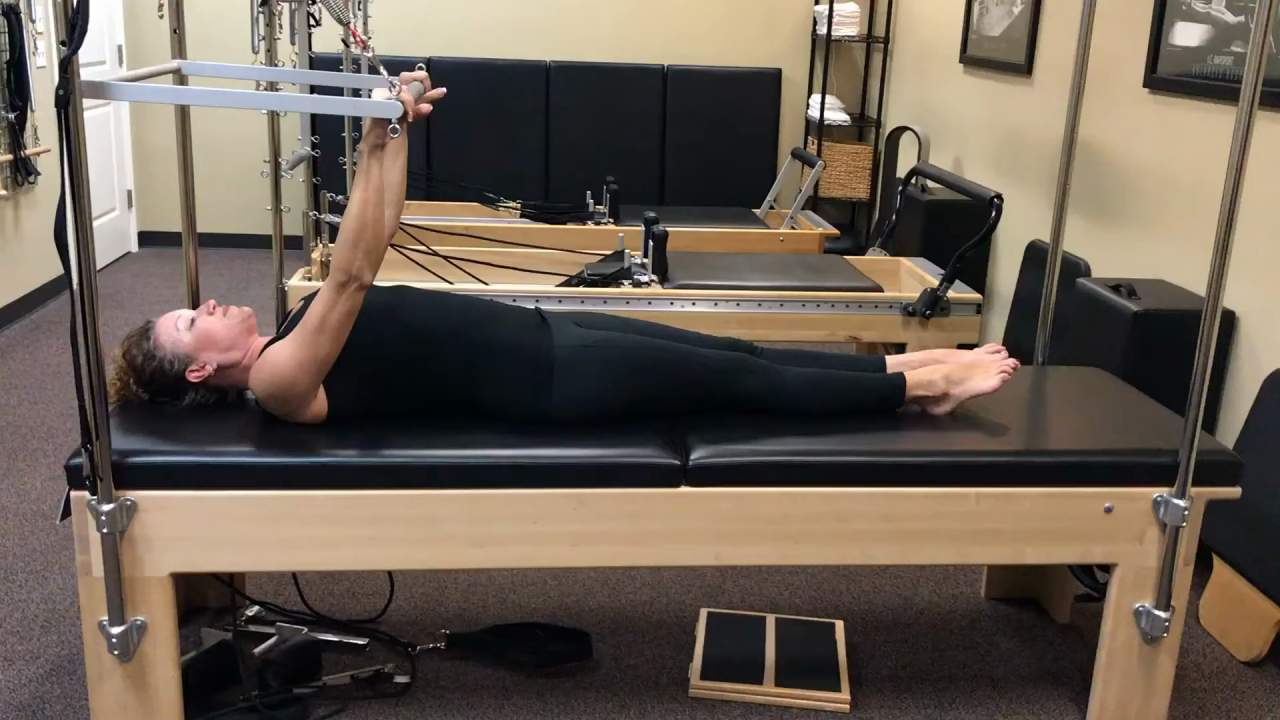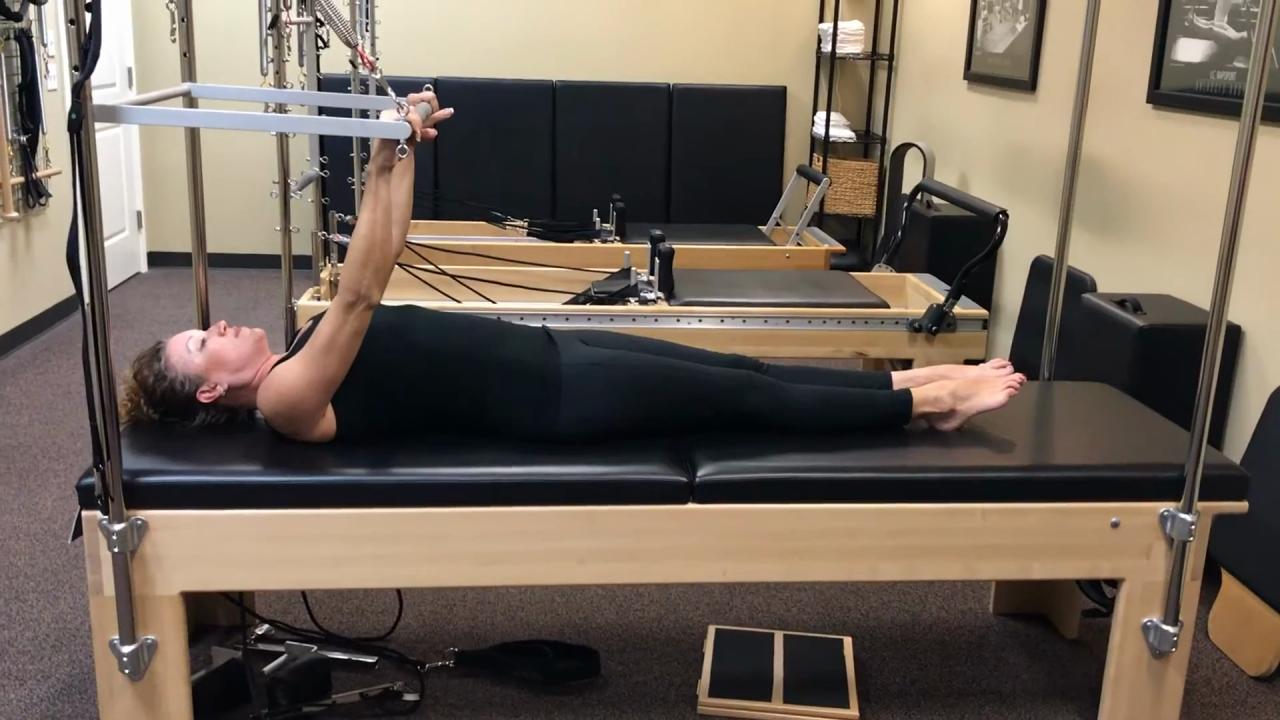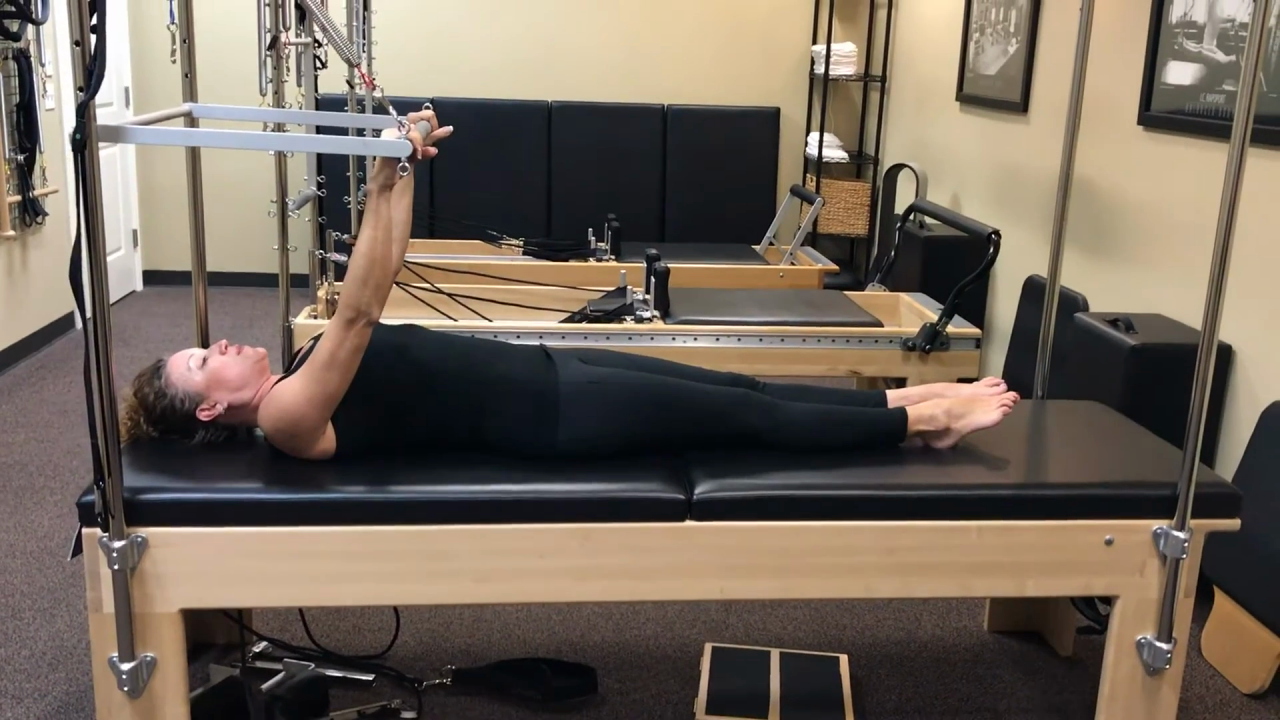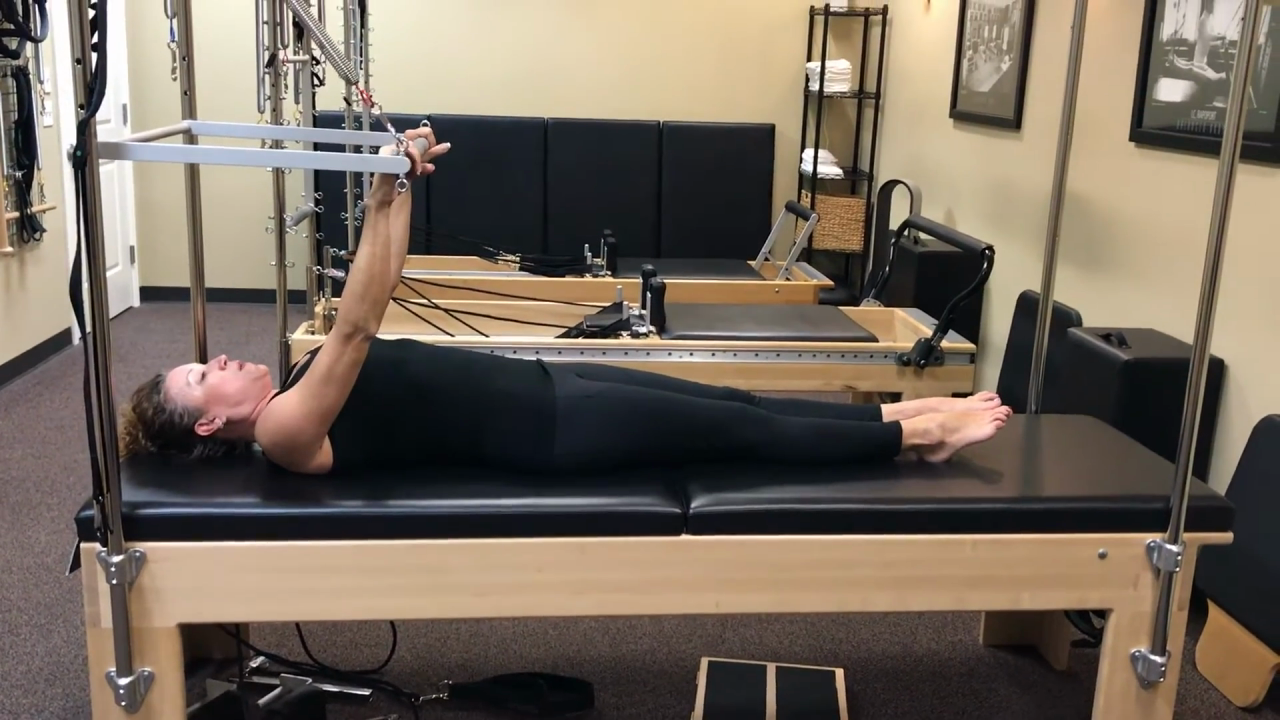
dt=0.7s
person 1, frame 1
left shoulder: (290, 337)
right shoulder: (282, 383)
left elbow: (375, 241)
right elbow: (353, 273)
left wrist: (393, 131)
right wrist: (375, 143)
left hip: (536, 334)
right hip: (538, 381)
left knee: (732, 353)
right knee: (741, 384)
left ankle: (906, 367)
right ankle: (922, 388)
person 1, frame 2
left shoulder: (298, 361)
right shoulder: (288, 401)
left elbow: (378, 268)
right elbow: (359, 291)
left wrist: (400, 153)
right wrist: (382, 165)
left hip: (544, 352)
right hip: (547, 398)
left knee: (738, 370)
right knee: (744, 398)
left ankle: (911, 381)
right ankle: (924, 405)
person 1, frame 3
left shoulder: (300, 375)
right shoulder: (289, 419)
left elbow: (380, 278)
right elbow: (360, 308)
left wrist: (399, 169)
right wrist: (382, 182)
left hip: (541, 370)
right hip: (543, 416)
left knee: (735, 387)
right knee: (744, 418)
left ankle: (906, 399)
right ankle: (921, 423)
person 1, frame 4
left shoulder: (295, 392)
right shoulder: (285, 433)
left elbow: (377, 292)
right elbow: (357, 324)
left wrist: (398, 188)
right wrist: (381, 198)
left hip: (537, 387)
right hip: (540, 432)
left knee: (727, 403)
right knee: (738, 431)
left ankle: (897, 415)
right ankle: (917, 438)
